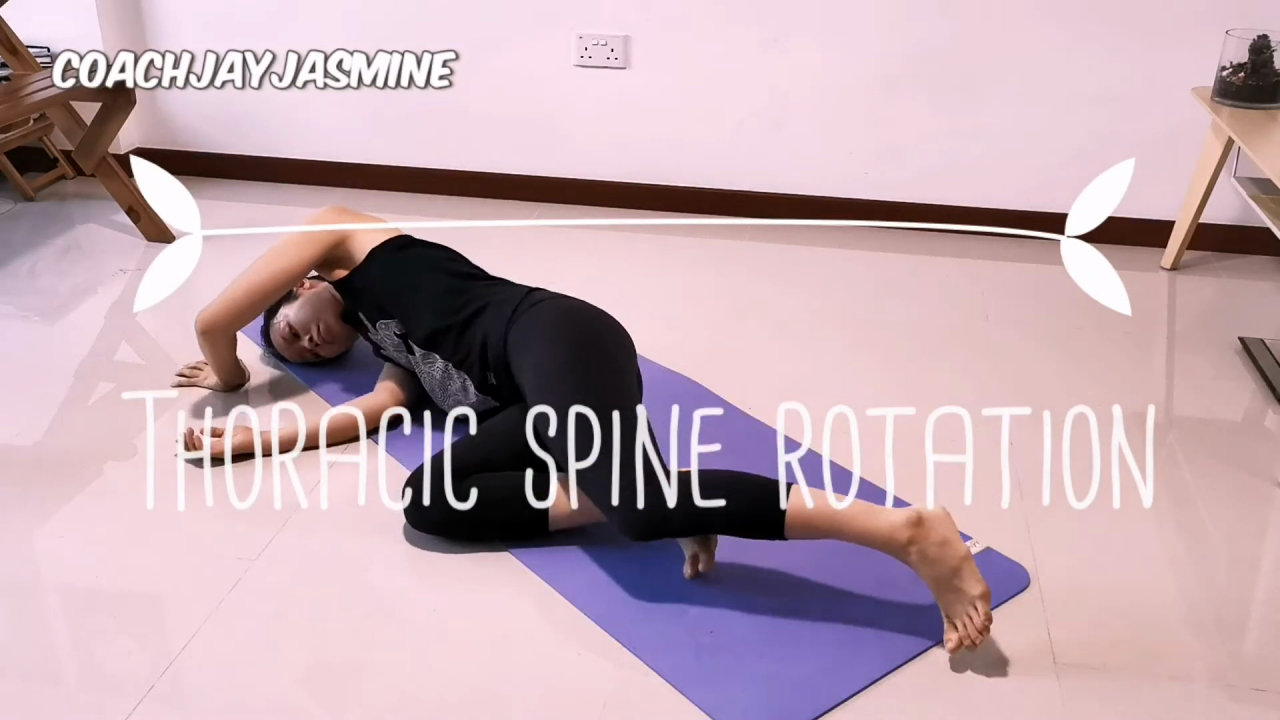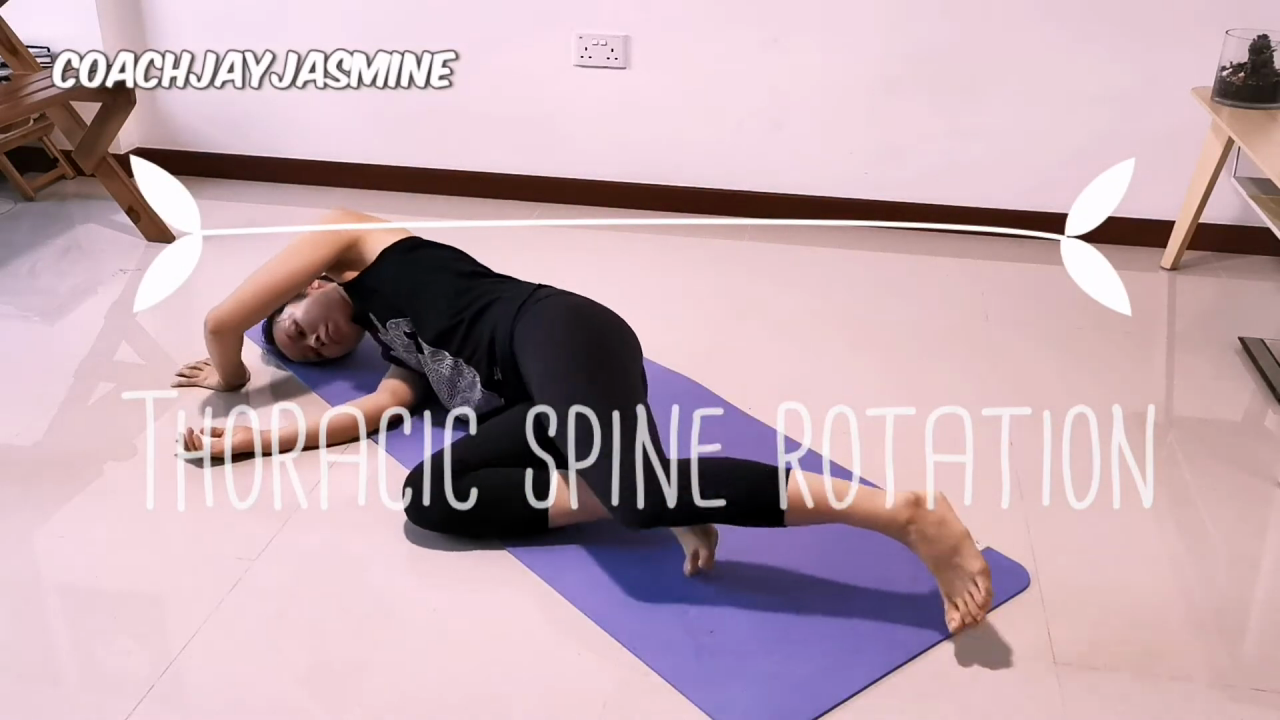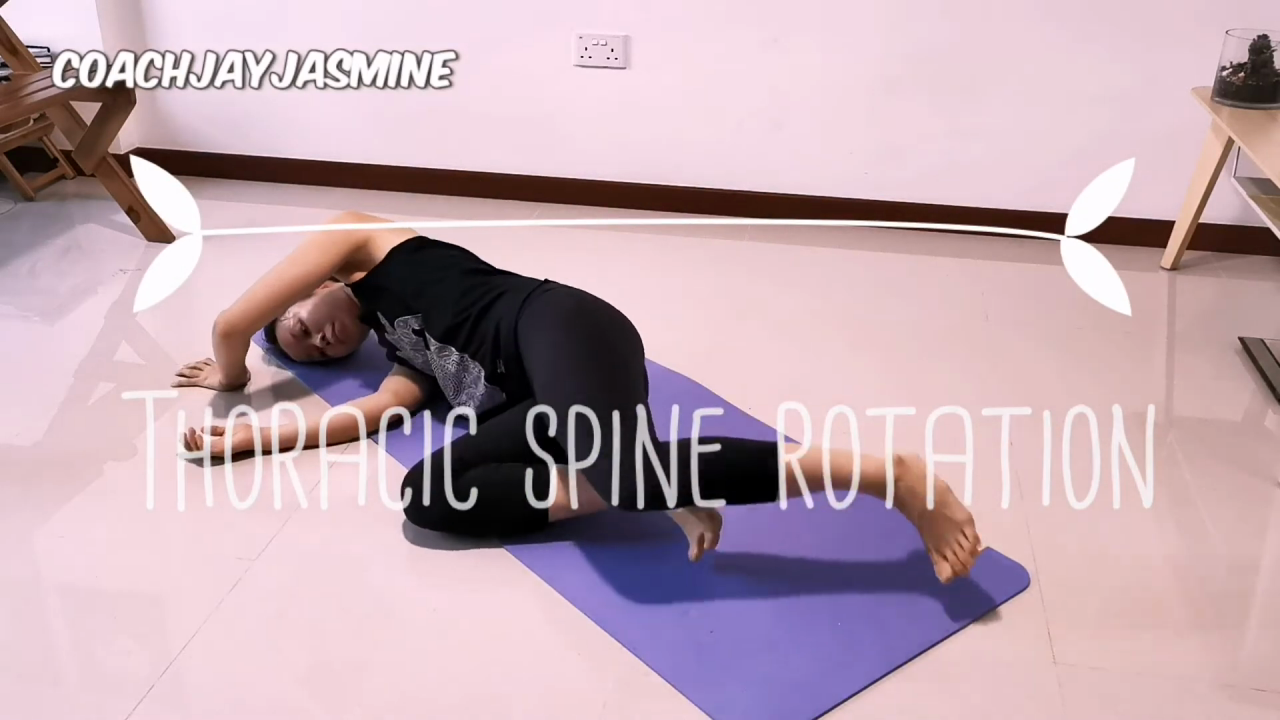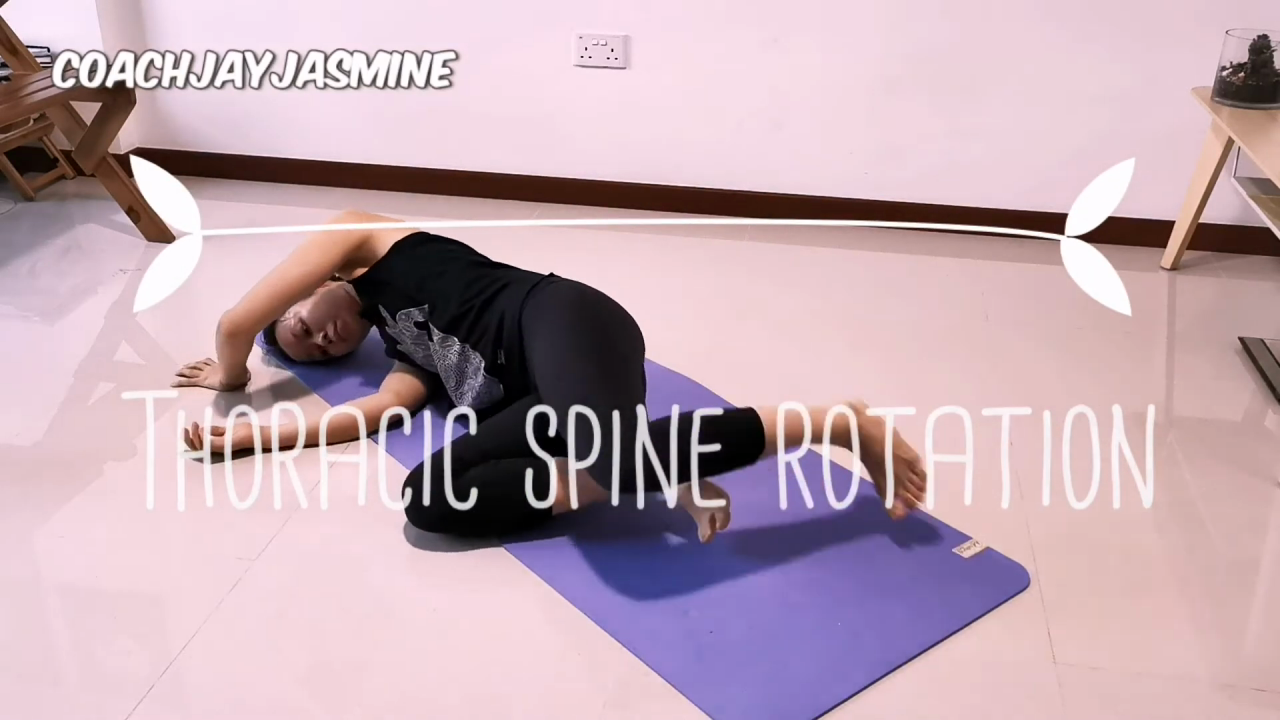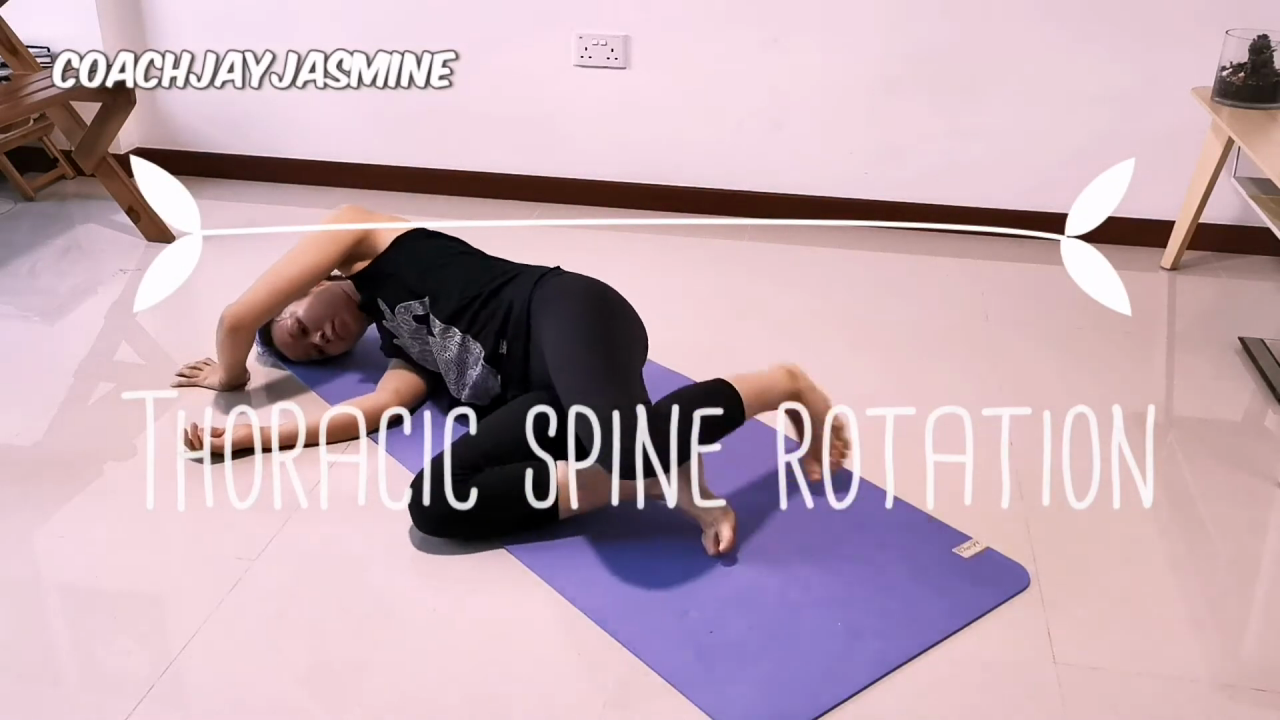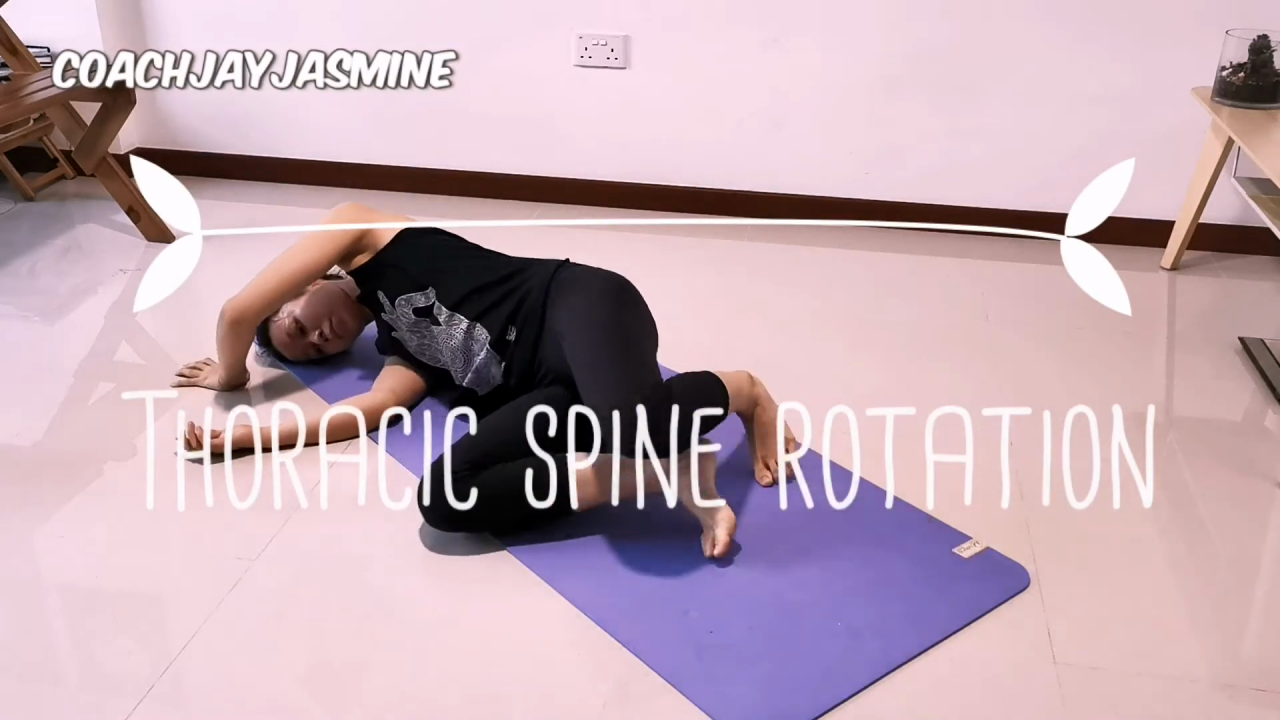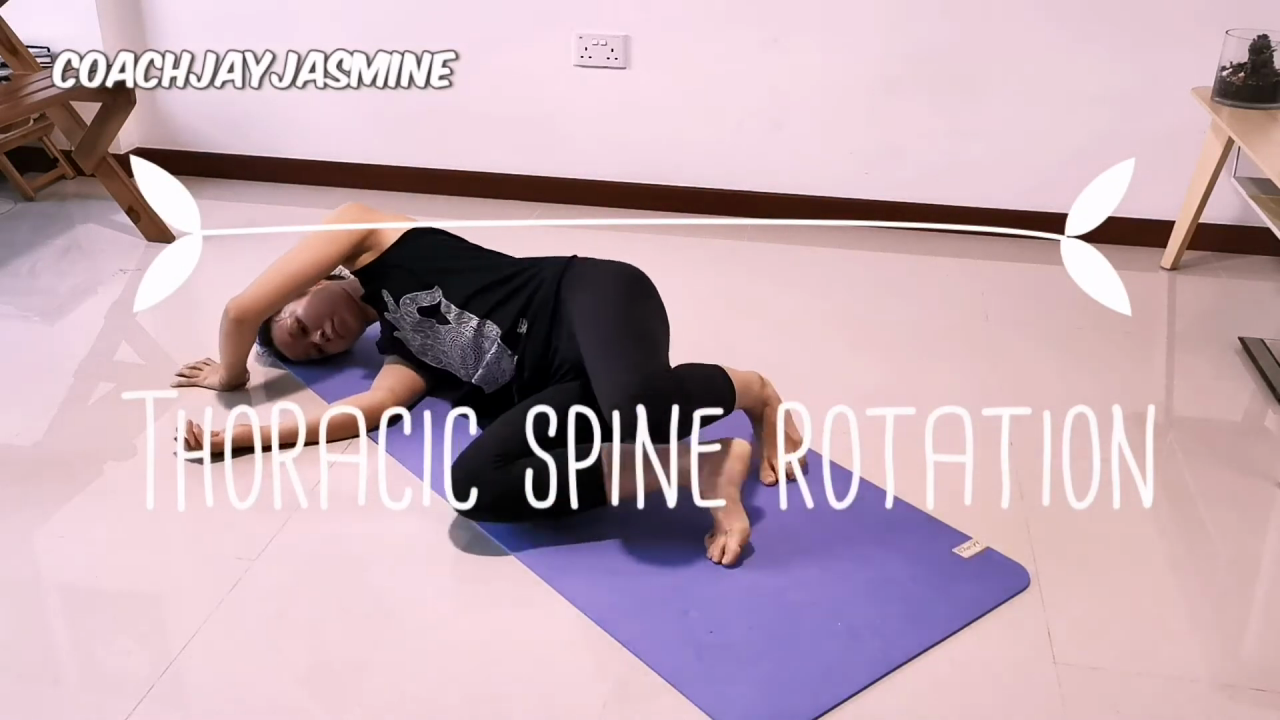
dt=0.1s
person 1, frame 1
left shoulder: (334, 236)
right shoulder: (396, 358)
left elbow: (212, 321)
right elbow: (377, 411)
left wrist: (230, 378)
right wrist: (257, 437)
left hip: (551, 341)
right hip: (538, 401)
left knee: (639, 497)
right knee: (427, 497)
left ankle: (907, 529)
right ankle: (636, 500)
person 1, frame 2
left shoulder: (346, 240)
right shoulder: (403, 355)
left elbow: (222, 321)
right elbow: (380, 411)
left wrist: (232, 377)
right wrist: (257, 437)
left hip: (556, 337)
right hip: (538, 397)
left knee: (640, 490)
right knee: (429, 494)
left ankle: (902, 512)
right ankle: (625, 487)
person 1, frame 3
left shoulder: (348, 240)
right shoulder: (403, 361)
left elbow: (232, 324)
right elbow: (375, 412)
left wrist: (231, 373)
right wrist: (250, 437)
left hip: (562, 338)
right hip: (542, 408)
left knee: (631, 472)
right knee: (424, 493)
left ankle: (882, 469)
right ankle: (661, 494)
person 1, frame 4
left shoulder: (351, 245)
right shoulder: (408, 353)
left elbow: (238, 322)
right elbow: (377, 411)
left wrist: (232, 374)
right wrist: (249, 435)
left hip: (557, 320)
right hip: (538, 394)
left knee: (616, 452)
right knee: (429, 497)
left ankle: (842, 422)
right ankle: (658, 475)
person 1, frame 5
left shoulder: (355, 235)
right shoulder: (405, 358)
left elbow: (240, 315)
right elbow: (375, 410)
left wrist: (233, 373)
right wrist: (245, 434)
left hip: (572, 317)
right hip: (548, 395)
left knee: (623, 438)
right knee: (435, 501)
left ankle: (780, 385)
right ankle: (663, 480)
person 1, frame 6
left shoulder: (356, 232)
right shoulder: (402, 352)
left elbow: (237, 312)
right elbow: (373, 409)
left wrist: (233, 374)
right wrist: (242, 435)
left hip: (577, 305)
right hip: (544, 386)
left knee: (636, 420)
right knee: (447, 497)
left ankle: (743, 389)
right ankle: (661, 471)
person 1, frame 7
left shoulder: (355, 231)
right shoulder: (402, 352)
left elbow: (241, 310)
right elbow: (373, 406)
left wrist: (232, 375)
right wrist: (242, 431)
left hip: (593, 296)
right hip: (552, 379)
left knee: (636, 406)
right knee: (478, 476)
left ankle: (749, 391)
right ankle: (705, 465)
